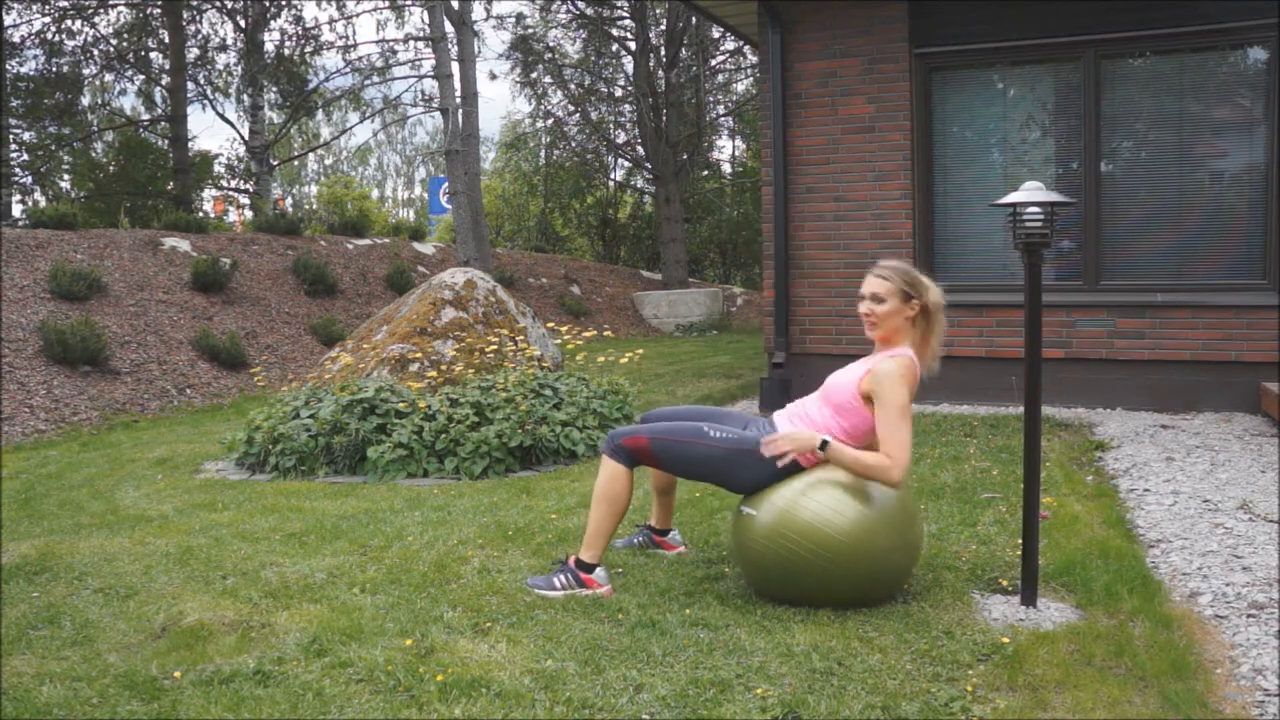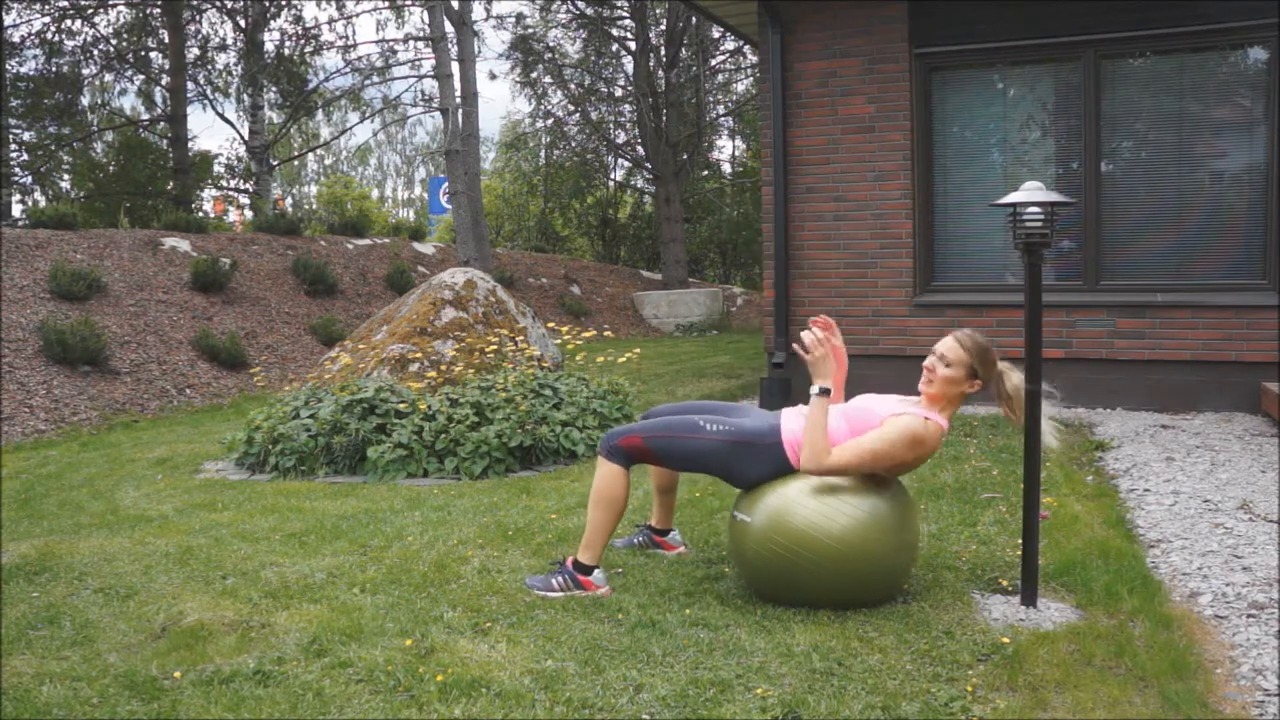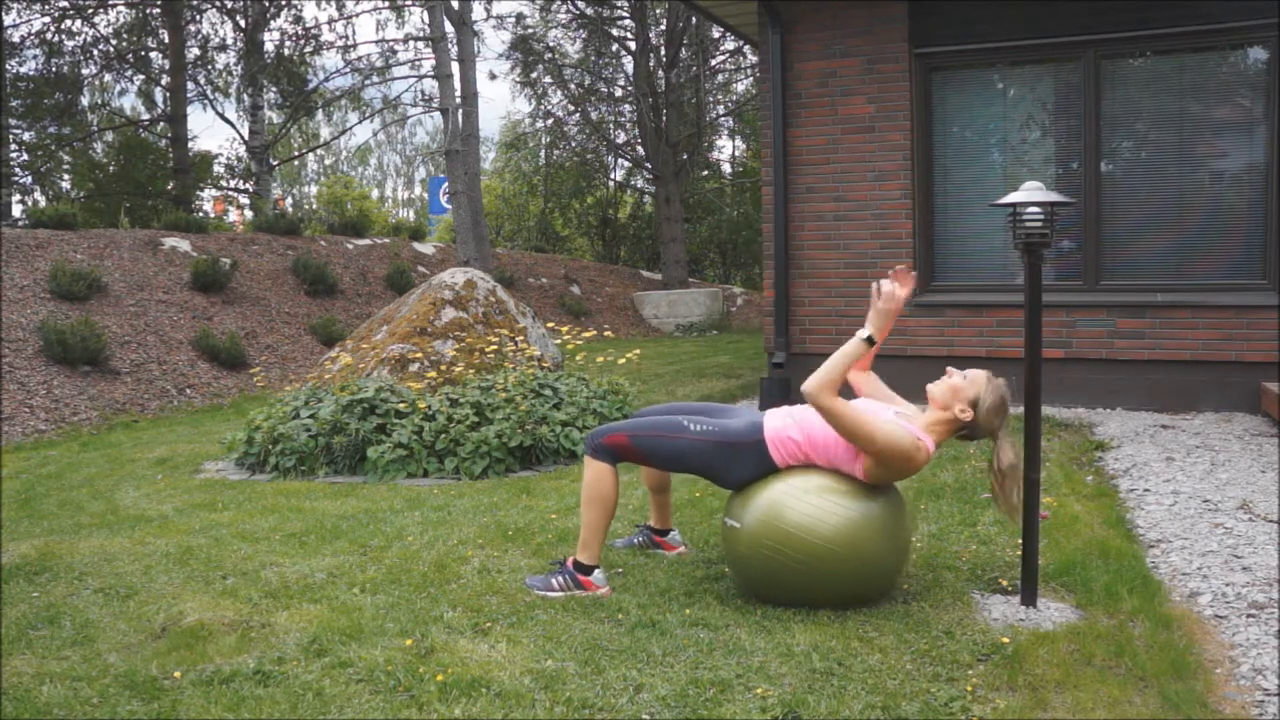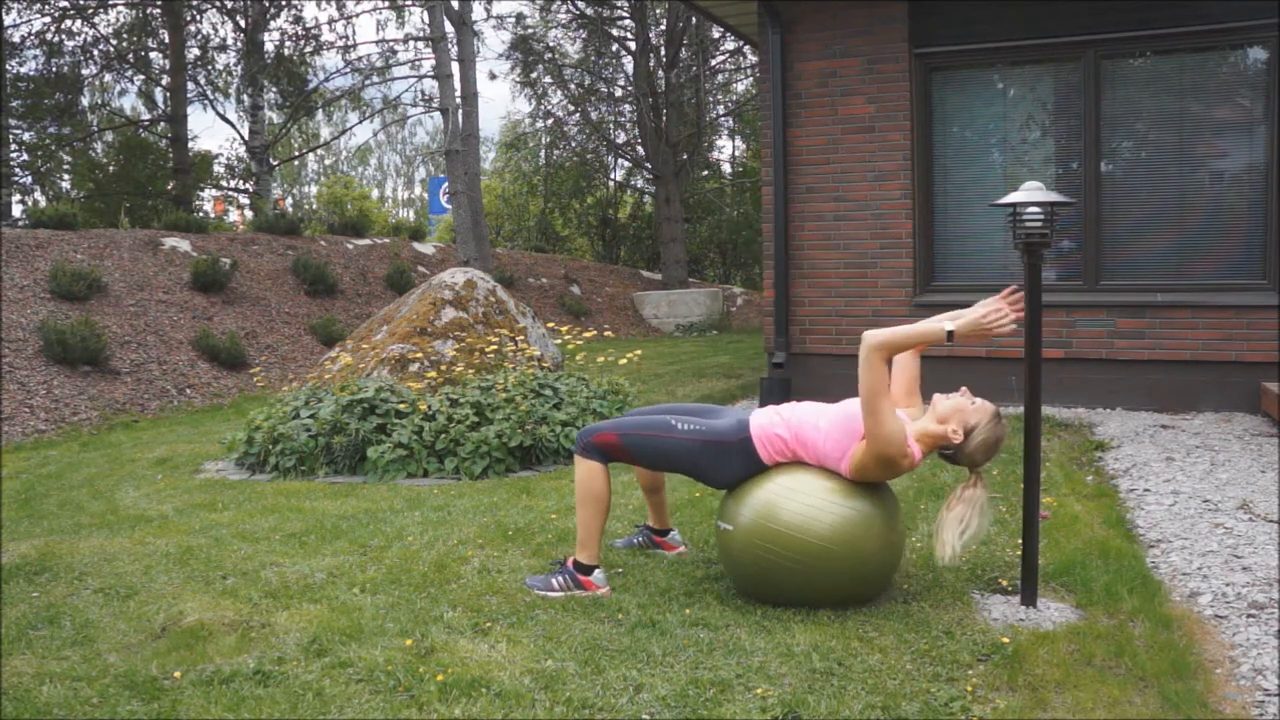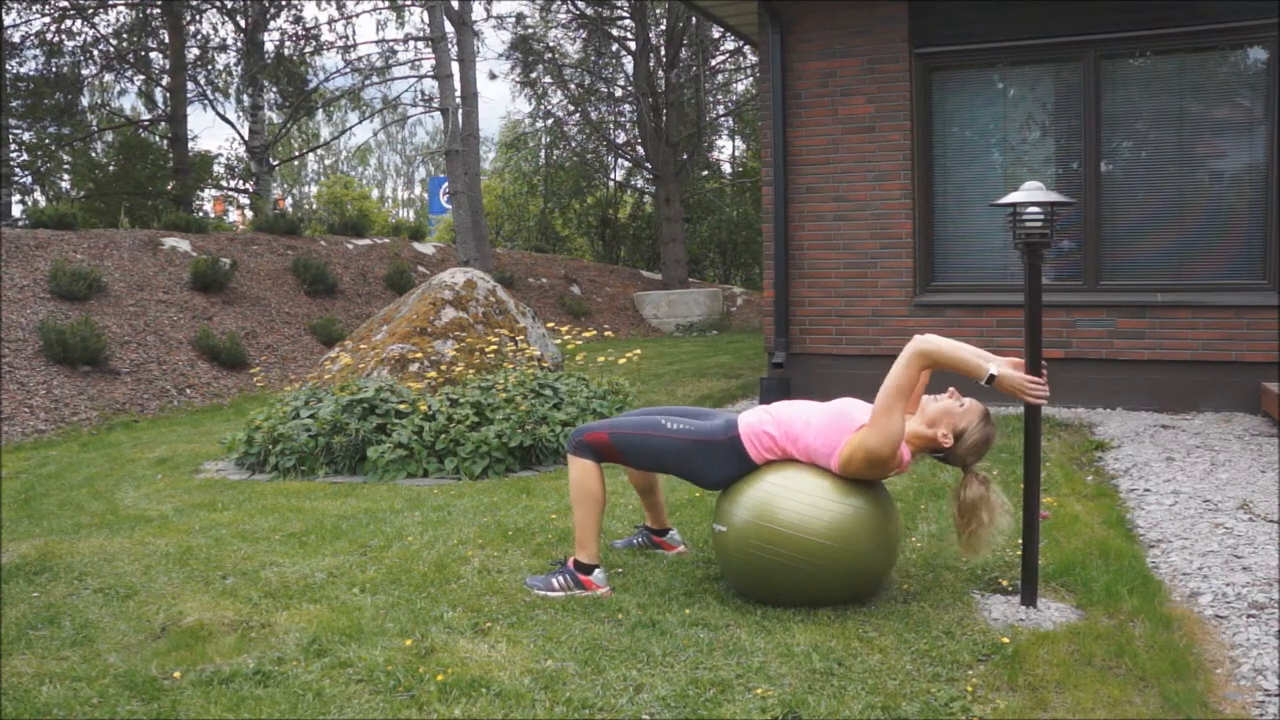
dt=0.3s
person 1, frame 1
left shoulder: (891, 370)
right shoulder: (893, 357)
left elbow: (895, 470)
right elbow: (860, 425)
left wrist: (819, 444)
left hip: (760, 456)
right hip: (766, 432)
left knee: (619, 446)
right knee: (647, 422)
left ankle: (586, 573)
right ankle: (662, 534)
person 1, frame 2
left shoulder: (921, 430)
right shoulder: (923, 409)
left elbow: (815, 461)
left wrist: (823, 380)
right wrist: (839, 359)
left hip: (764, 449)
right hip: (776, 424)
left knee: (616, 443)
right knee: (654, 418)
left ankle: (584, 570)
right ankle: (661, 531)
person 1, frame 3
left shoulder: (906, 449)
right shoulder: (912, 421)
left elbow: (817, 391)
right elbow: (855, 370)
left wrist: (874, 328)
right wrist: (884, 319)
left hip: (746, 450)
right hip: (757, 424)
left knee: (600, 443)
right knee: (640, 419)
left ankle: (584, 572)
right ankle: (661, 533)
person 1, frame 4
left shoulder: (893, 451)
right shoulder: (911, 421)
left elbow: (873, 345)
right elbow: (907, 346)
left wrist: (955, 328)
right wrist: (965, 319)
left hip: (739, 447)
right hip: (753, 424)
left knee: (591, 441)
right knee: (632, 421)
left ankle: (585, 571)
right ankle: (661, 532)
person 1, frame 5
left shoulder: (880, 451)
right shoulder: (904, 430)
left elbow: (919, 348)
right elbow: (925, 349)
left wrist: (994, 375)
right wrist: (997, 364)
left hip: (726, 448)
right hip: (740, 428)
left knee: (584, 441)
right knee: (623, 424)
left ankle: (585, 573)
right ankle: (660, 533)
